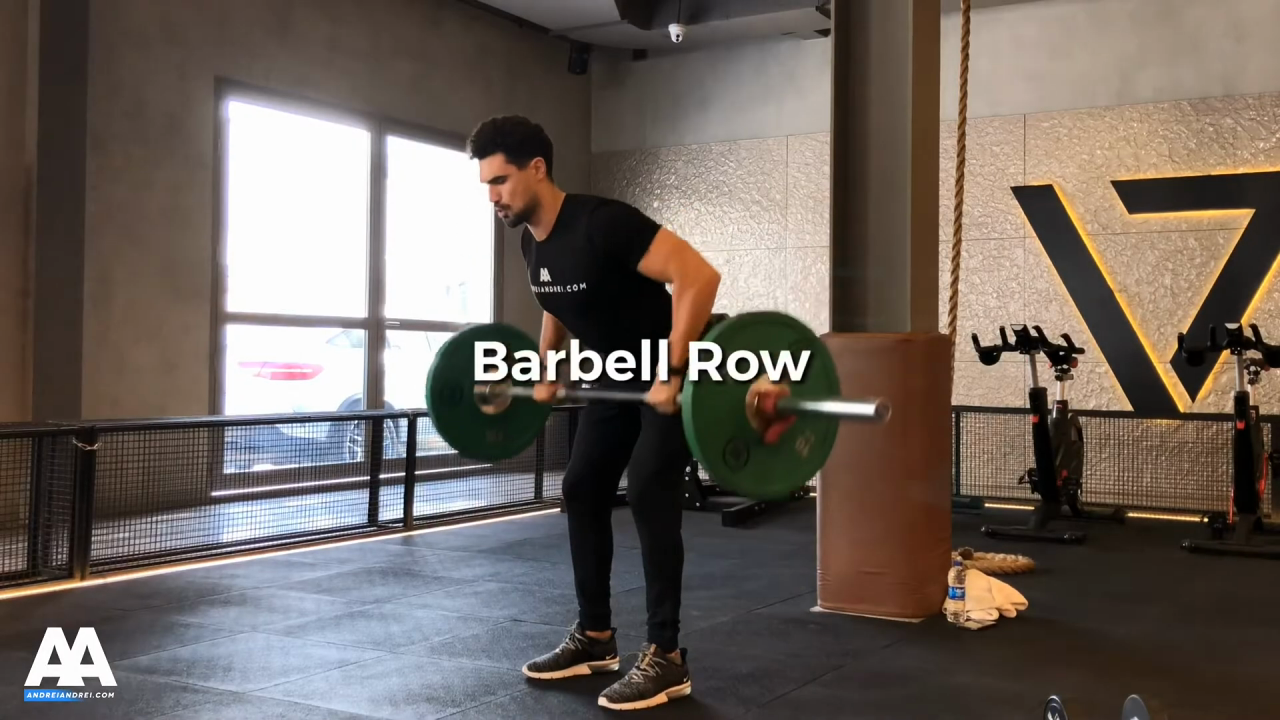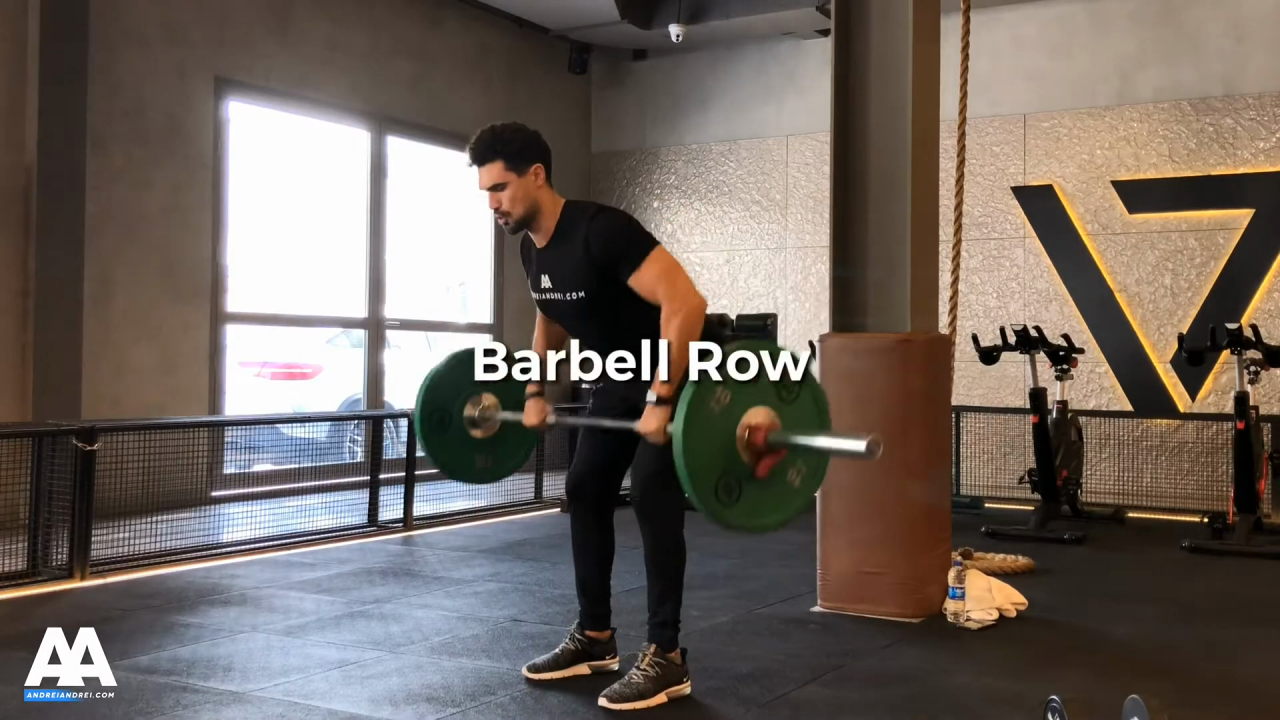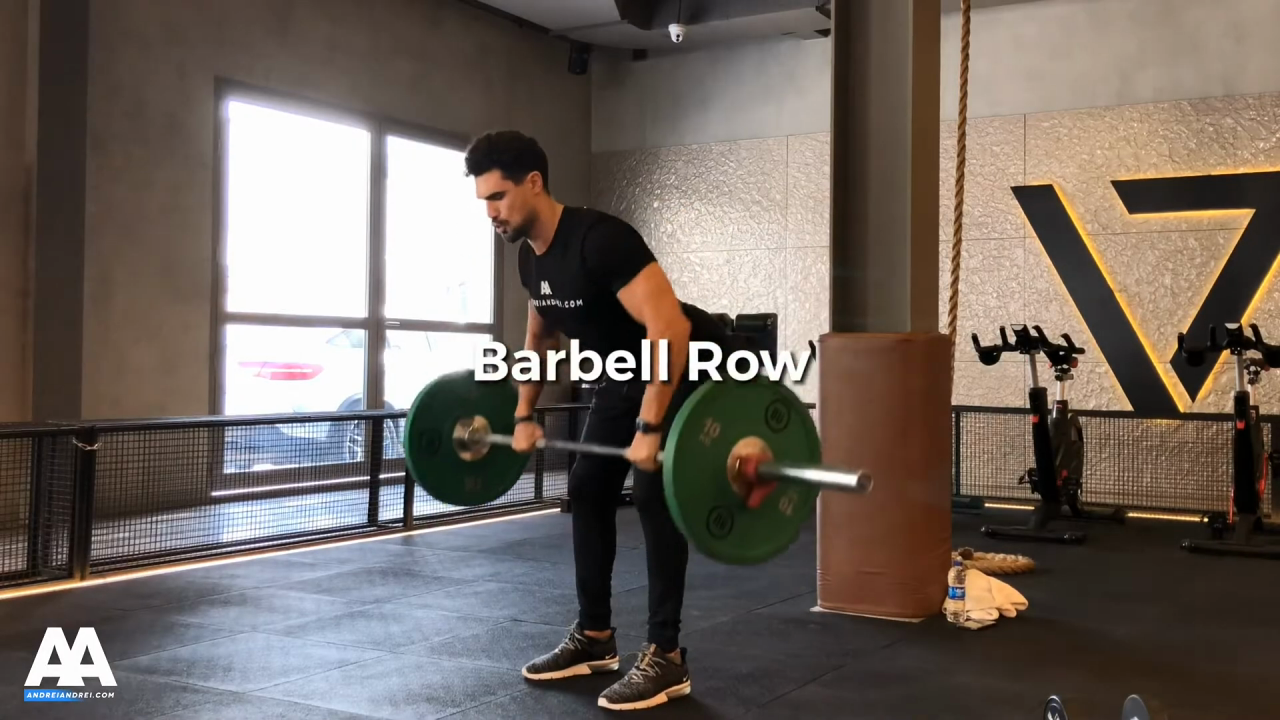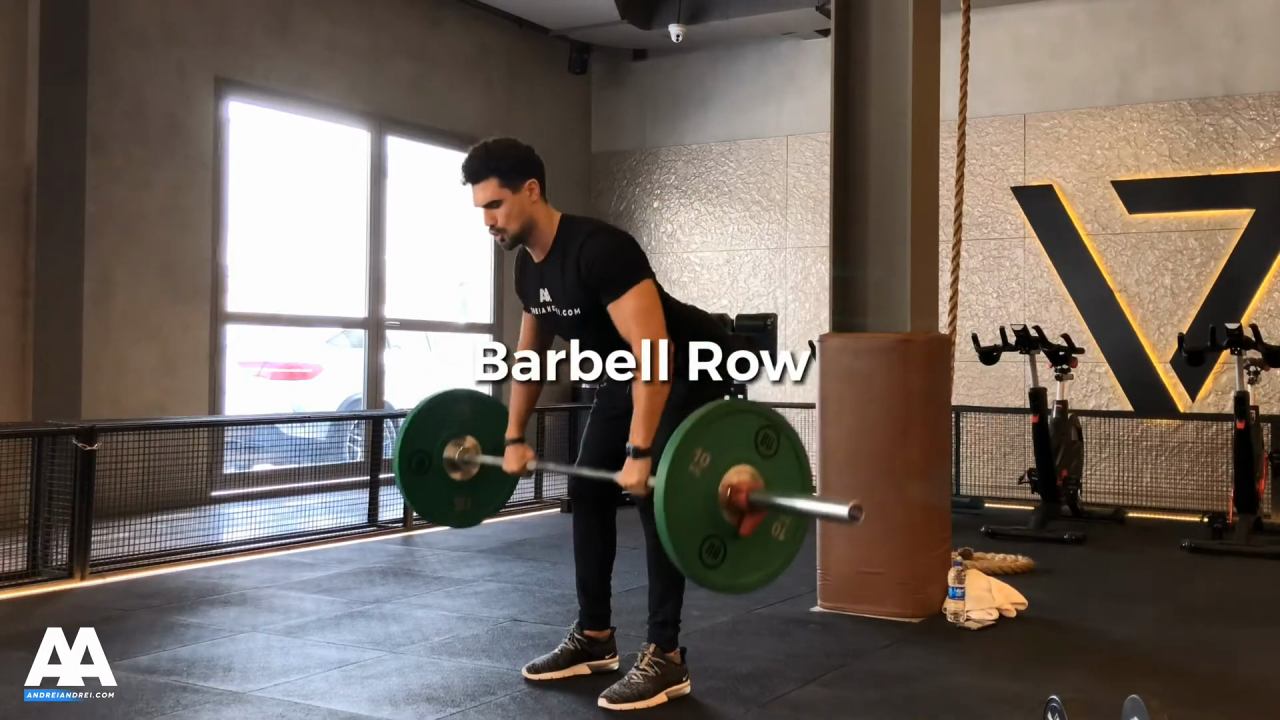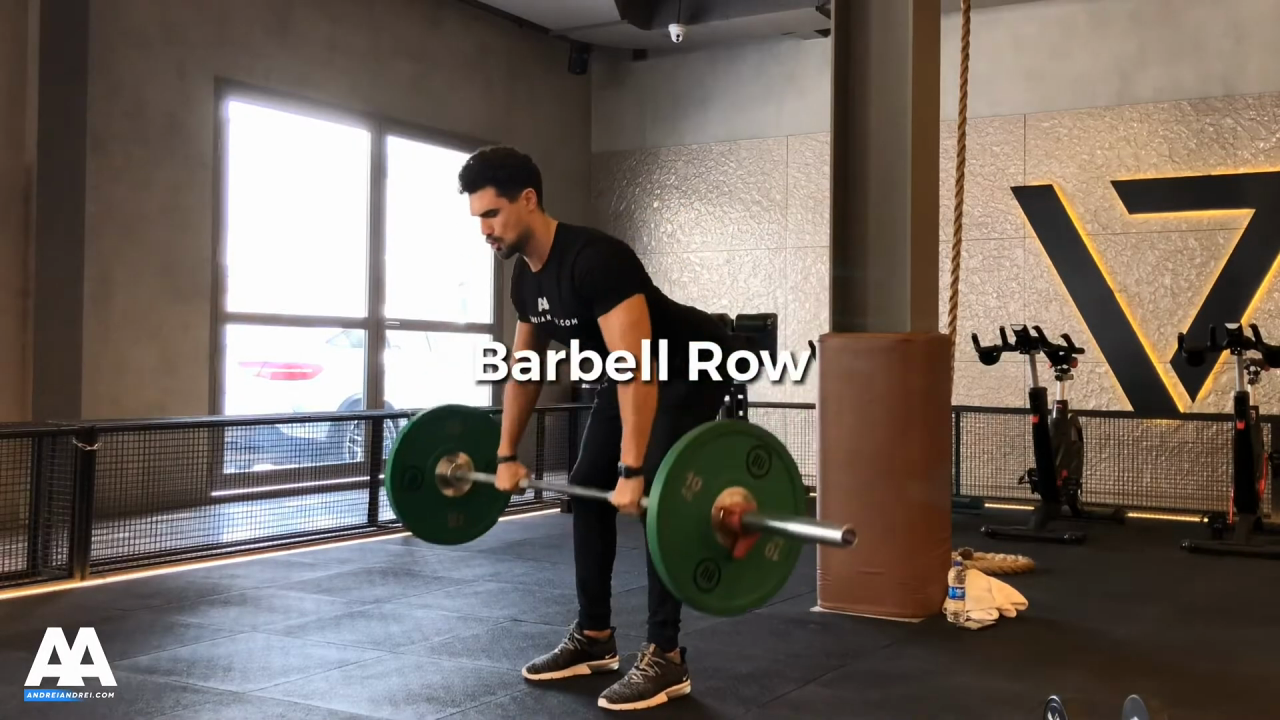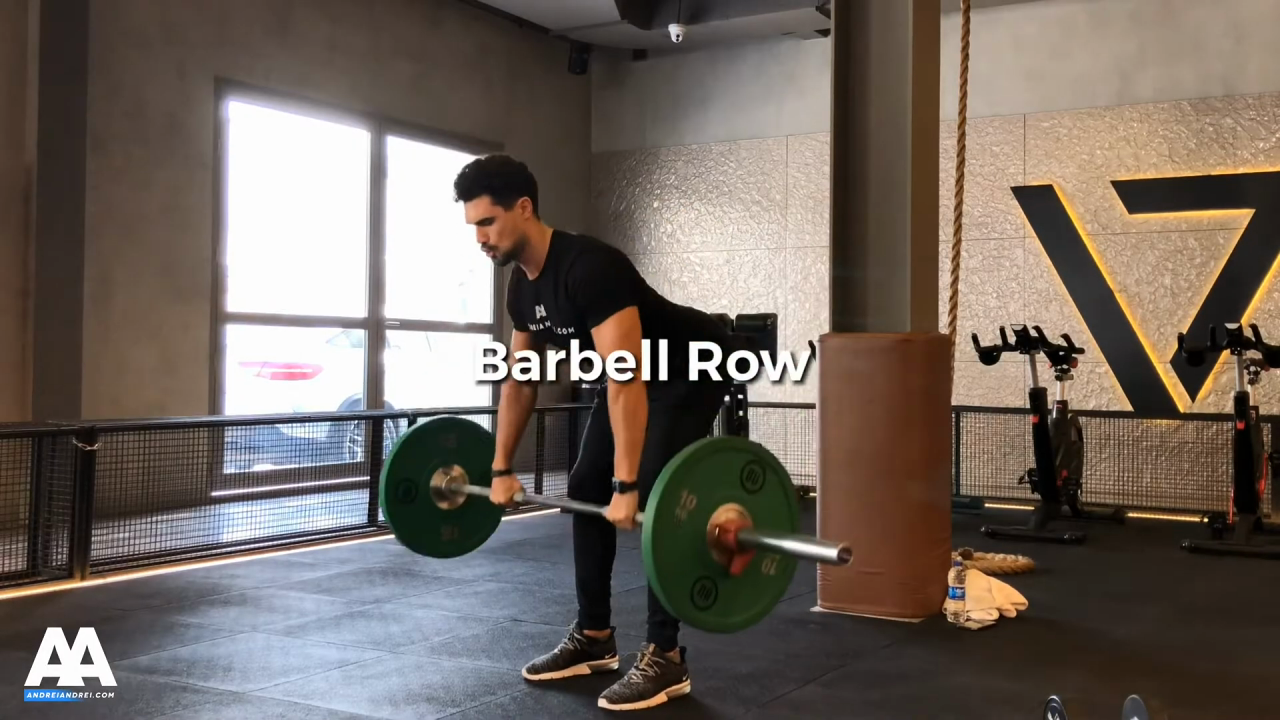
dt=0.1s
person 1, frame 1
left shoulder: (602, 224)
right shoulder: (532, 242)
left elbow: (699, 278)
left wrist: (671, 377)
right wrist: (545, 369)
left hip: (678, 364)
right hip: (618, 370)
left knee: (649, 494)
right knee: (582, 489)
left ankle: (665, 657)
right ankle: (594, 636)
person 1, frame 2
left shoulder: (601, 231)
right shoulder: (531, 249)
left elbow: (686, 303)
right elbow: (550, 317)
left wrist: (661, 403)
right wrist: (535, 393)
left hip: (679, 368)
right hip: (620, 371)
left knee: (651, 494)
right knee: (585, 490)
left ankle: (665, 657)
right ankle: (594, 636)
person 1, frame 3
left shoulder: (601, 240)
right shoulder: (530, 260)
left elbow: (670, 331)
right elbow: (537, 341)
left wrist: (649, 430)
right wrist: (525, 416)
left hip: (689, 365)
right hip: (624, 368)
left knee: (656, 493)
right knee: (587, 489)
left ankle: (665, 657)
right ankle: (594, 637)
person 1, frame 4
left shoulder: (599, 249)
right shoulder: (527, 267)
left elbow: (654, 347)
right elbow: (529, 354)
left wrist: (641, 455)
right wrist: (515, 437)
left hip: (689, 365)
right hip: (624, 371)
left knee: (655, 497)
right knee: (587, 490)
left ankle: (665, 658)
right ankle: (594, 637)
person 1, frame 5
left shoulder: (594, 259)
right shoulder: (525, 280)
left elbow: (635, 367)
left wrist: (634, 472)
right wrist: (507, 455)
left hip: (691, 367)
right hip: (627, 372)
left knee: (654, 498)
right knee: (587, 489)
left ankle: (665, 657)
right ankle: (594, 637)
person 1, frame 6
left shoulder: (590, 268)
right shoulder: (522, 288)
left elbow: (627, 379)
right elbow: (519, 378)
left wrist: (627, 489)
right wrist: (501, 470)
left hip: (690, 367)
right hip: (629, 375)
left knee: (654, 499)
right knee: (585, 490)
left ankle: (664, 657)
right ankle: (594, 637)
